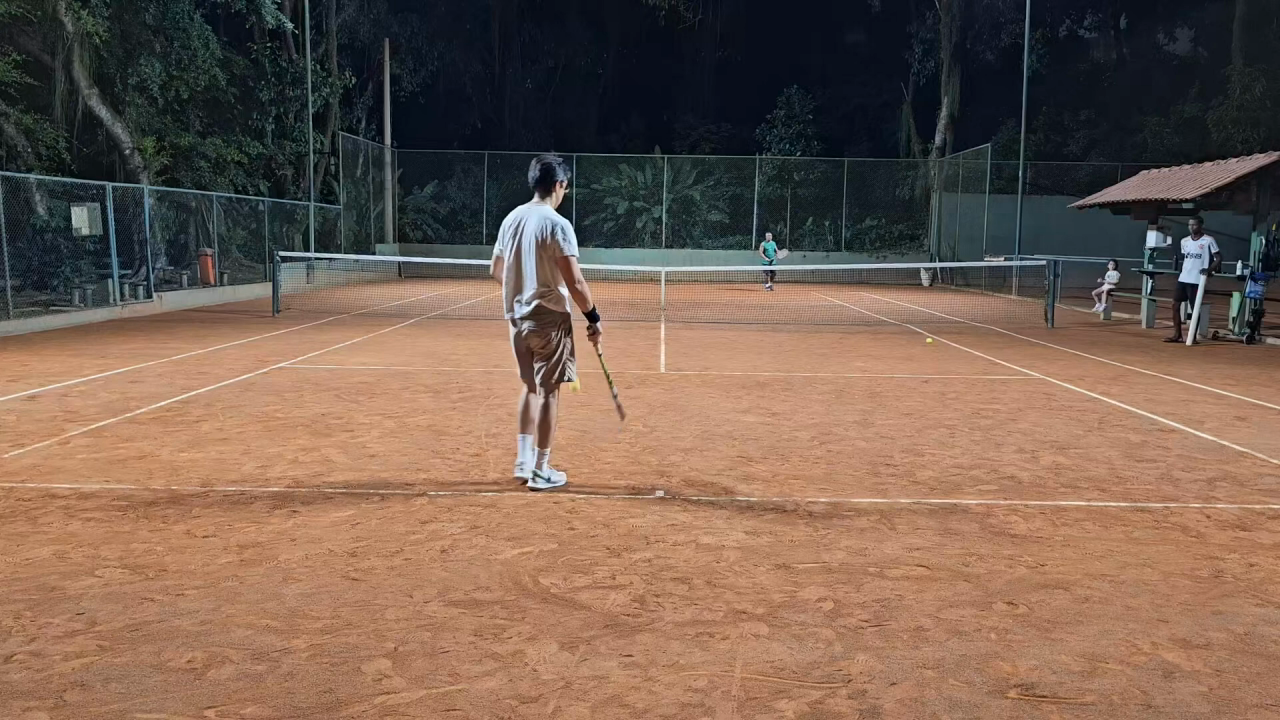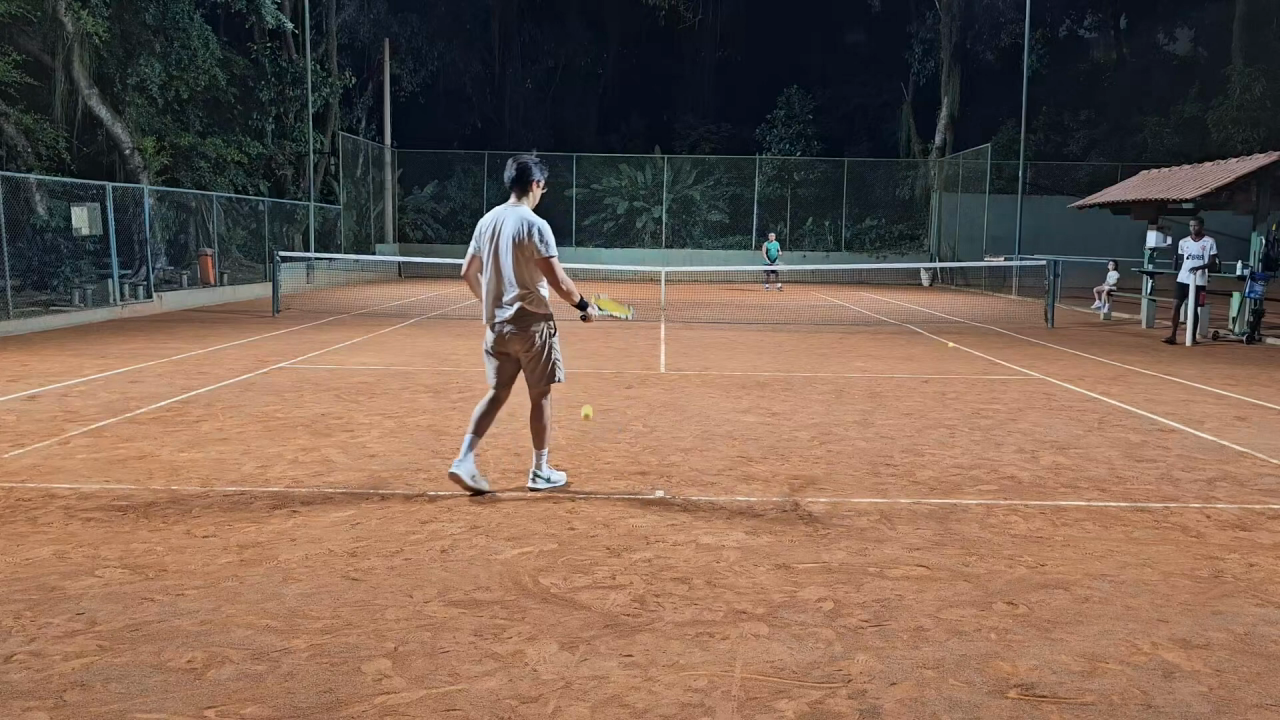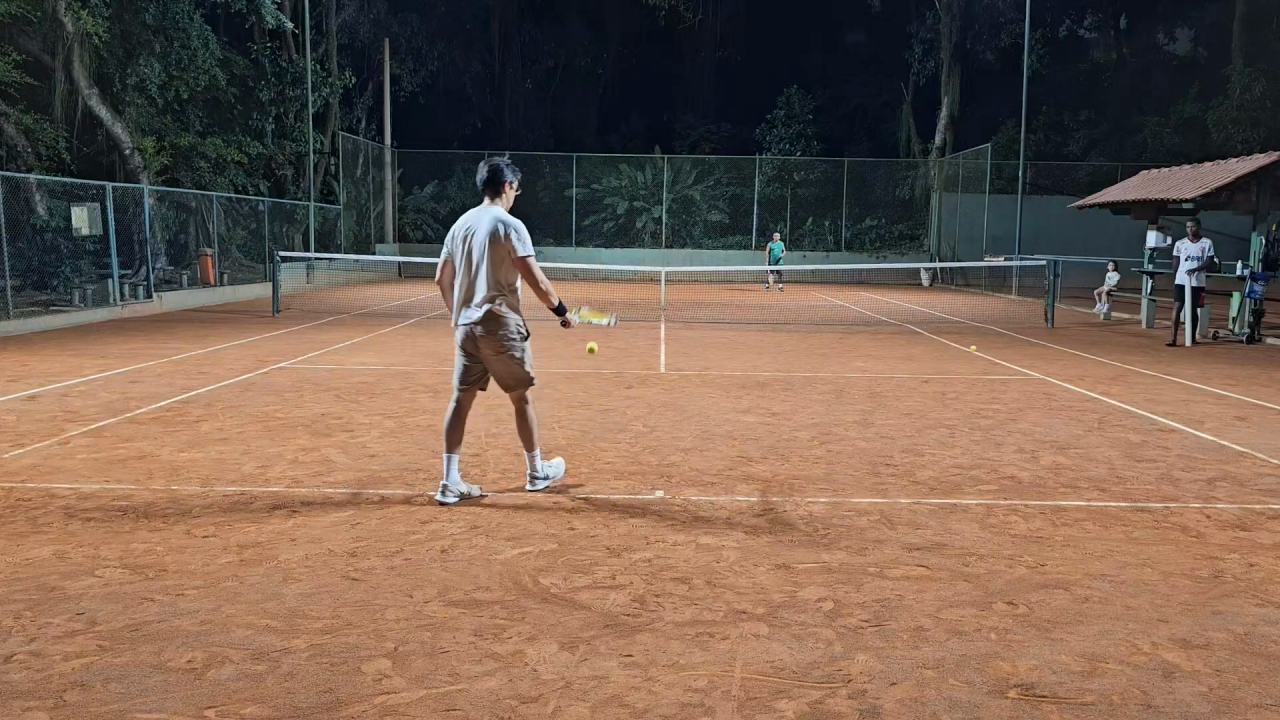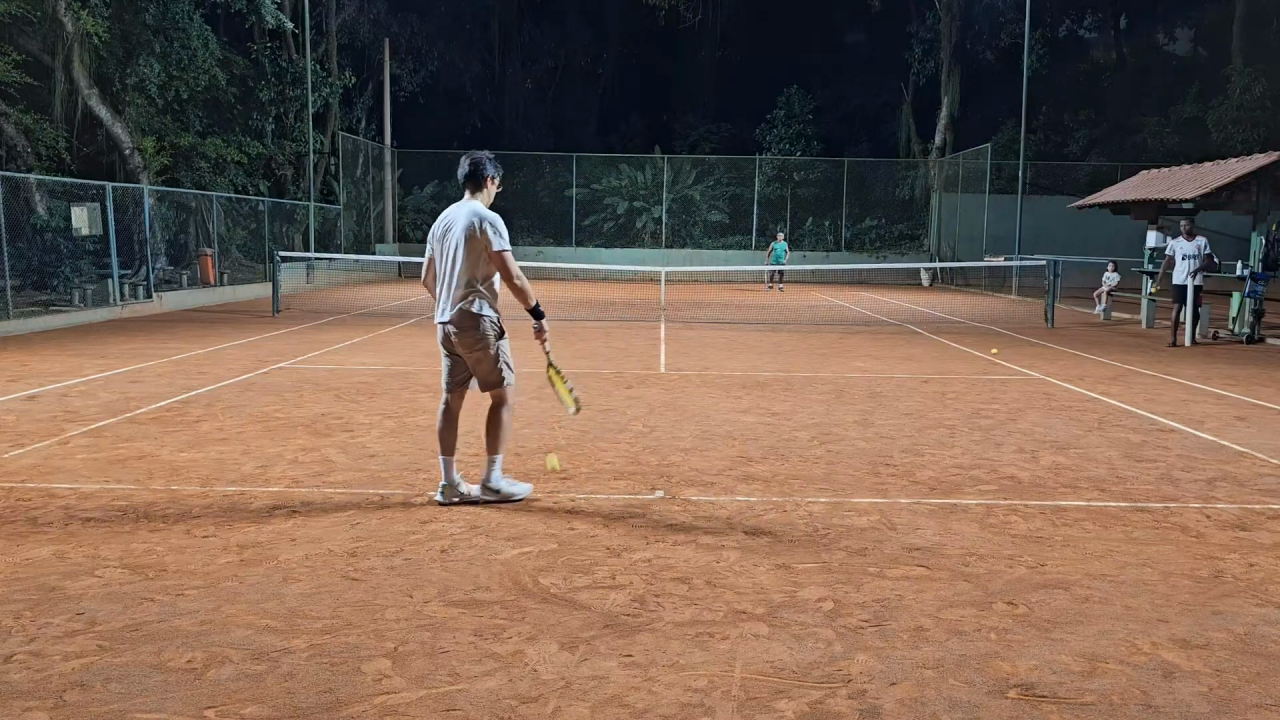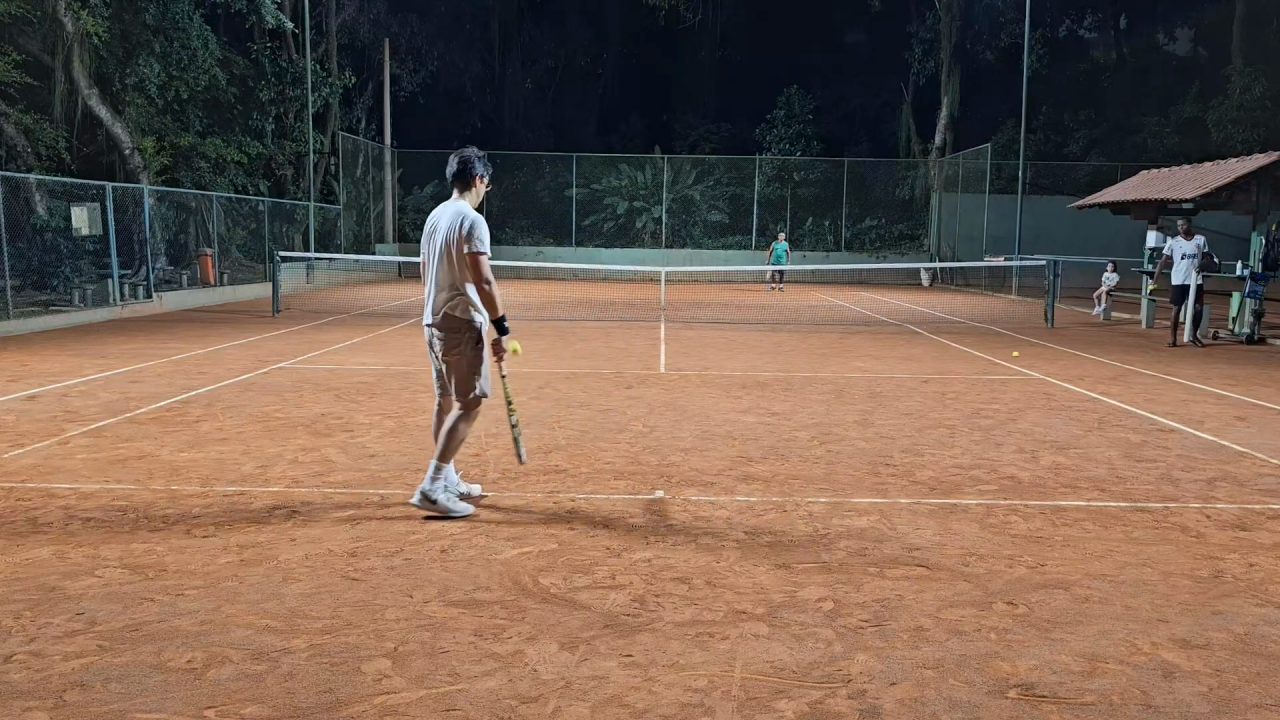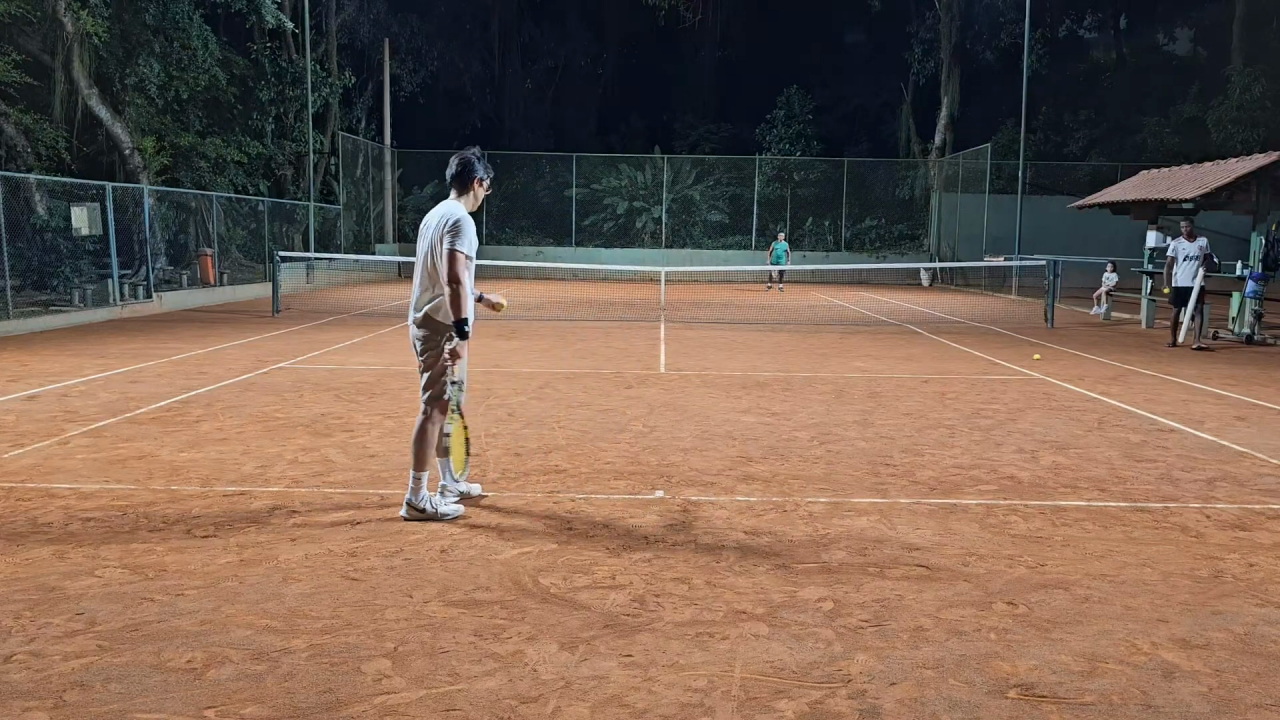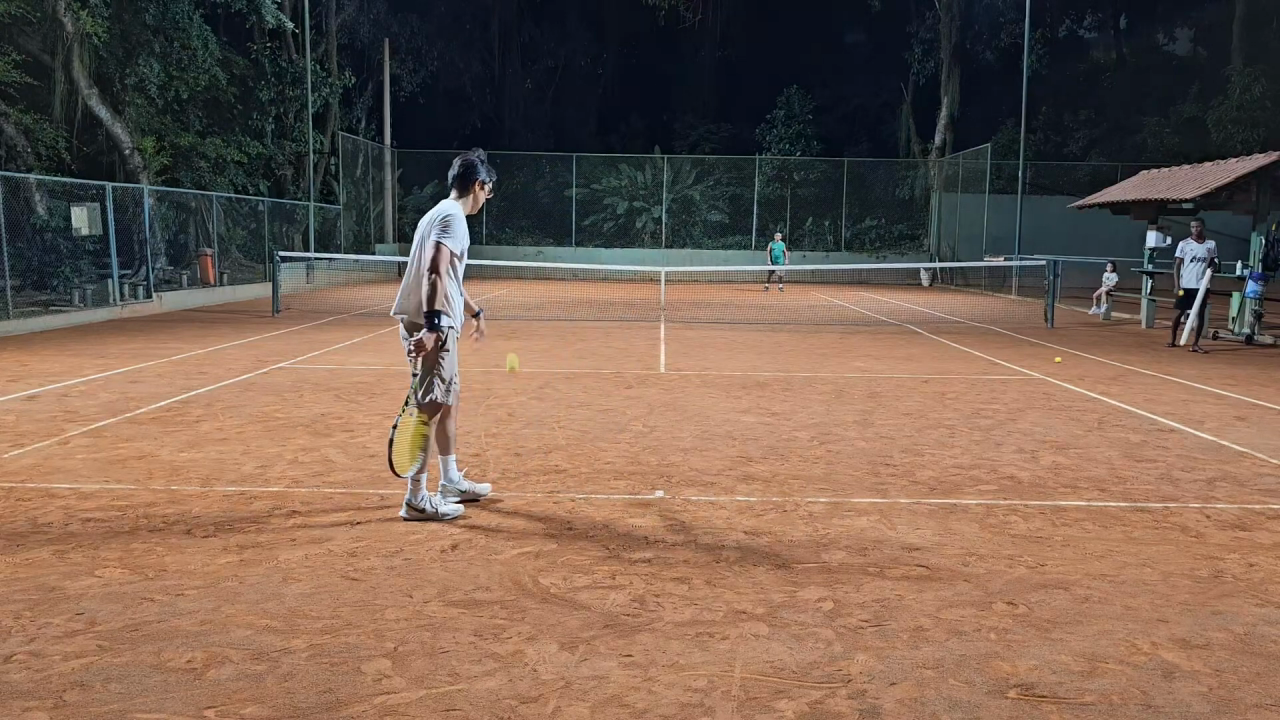
dt=0.2s
person 1, frame 1
left shoulder: (511, 220)
right shoulder: (558, 225)
left elbow: (497, 271)
right elbow: (574, 281)
right wrist: (593, 319)
left hip: (518, 319)
right hip: (550, 319)
left knee: (530, 389)
right knee: (548, 393)
left ankle: (524, 459)
right ankle: (541, 470)
person 1, frame 2
left shoulder: (487, 221)
right shoulder: (535, 226)
left elbow: (469, 273)
right elbow: (558, 281)
right wrist: (584, 306)
left hip: (497, 324)
right hip: (531, 323)
left knee: (497, 394)
right knee: (540, 396)
left ankle: (464, 462)
right ankle: (541, 471)
person 1, frame 3
left shoulder: (460, 224)
right shoulder: (510, 225)
left elbow: (442, 279)
right elbow: (536, 281)
right wrist: (561, 311)
left hip: (467, 326)
right hip: (501, 325)
left knee: (461, 399)
right knee: (522, 397)
left ankle: (450, 482)
right ankle: (536, 470)
person 1, frame 4
left shoulder: (442, 220)
right shoulder: (488, 219)
left elbow: (428, 279)
right elbow: (512, 276)
right wrist: (538, 316)
left hip: (447, 322)
right hip: (478, 321)
left knee: (451, 401)
right knee: (502, 395)
left ankle: (450, 483)
right ankle: (493, 479)
person 1, frame 5
left shoulder: (435, 217)
right shoulder: (471, 220)
right elbow: (484, 281)
right wrist: (500, 328)
left hip: (436, 322)
right hip: (461, 324)
left knee: (446, 403)
right knee: (468, 405)
left ankle: (448, 483)
right ankle: (432, 489)
person 1, frame 6
left shoulder: (436, 214)
right shoulder: (460, 220)
right elbow: (454, 279)
left wrist: (482, 297)
right wrist: (460, 332)
left hip: (434, 324)
right hip: (443, 328)
left knee: (443, 406)
right knee: (435, 409)
left ankle: (448, 482)
right ankle: (417, 499)
person 1, frame 7
left shoulder: (441, 214)
right shoulder: (453, 217)
right elbow: (436, 273)
left wrist: (474, 311)
right wrist: (430, 324)
left hip: (439, 326)
right hip: (434, 328)
left knee: (448, 403)
right knee: (431, 409)
left ankle: (451, 483)
right ankle: (416, 500)
